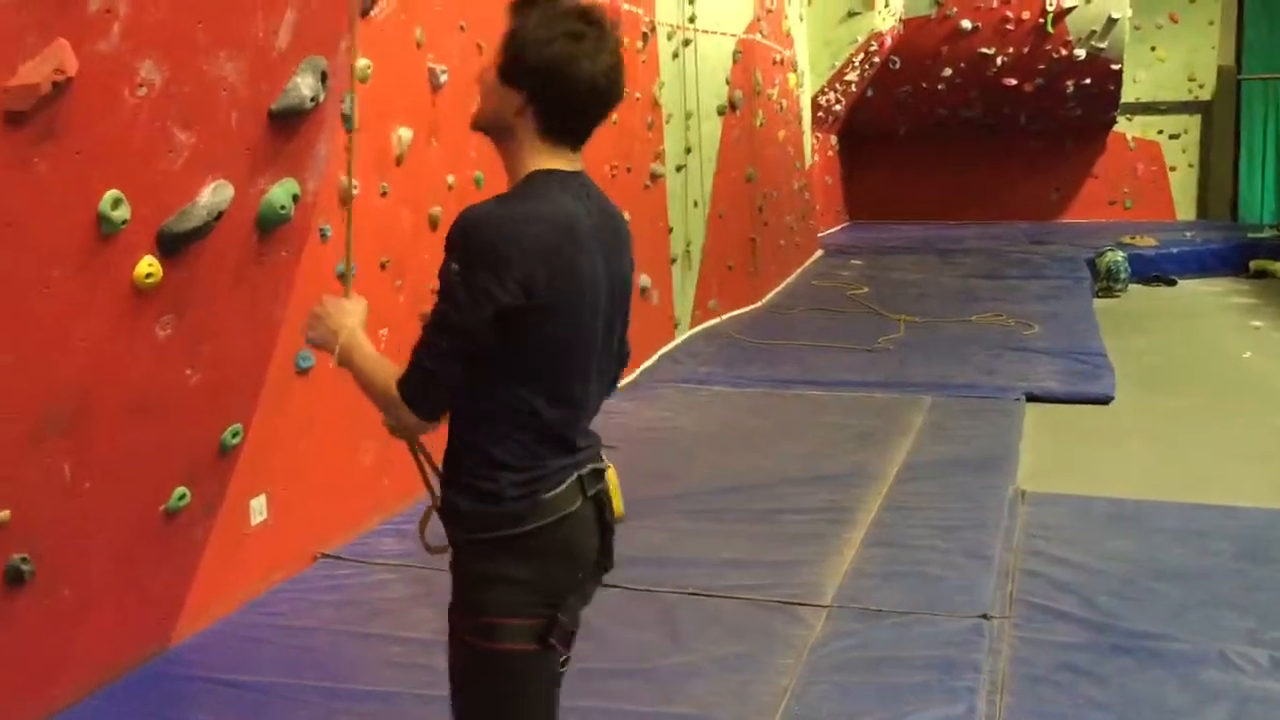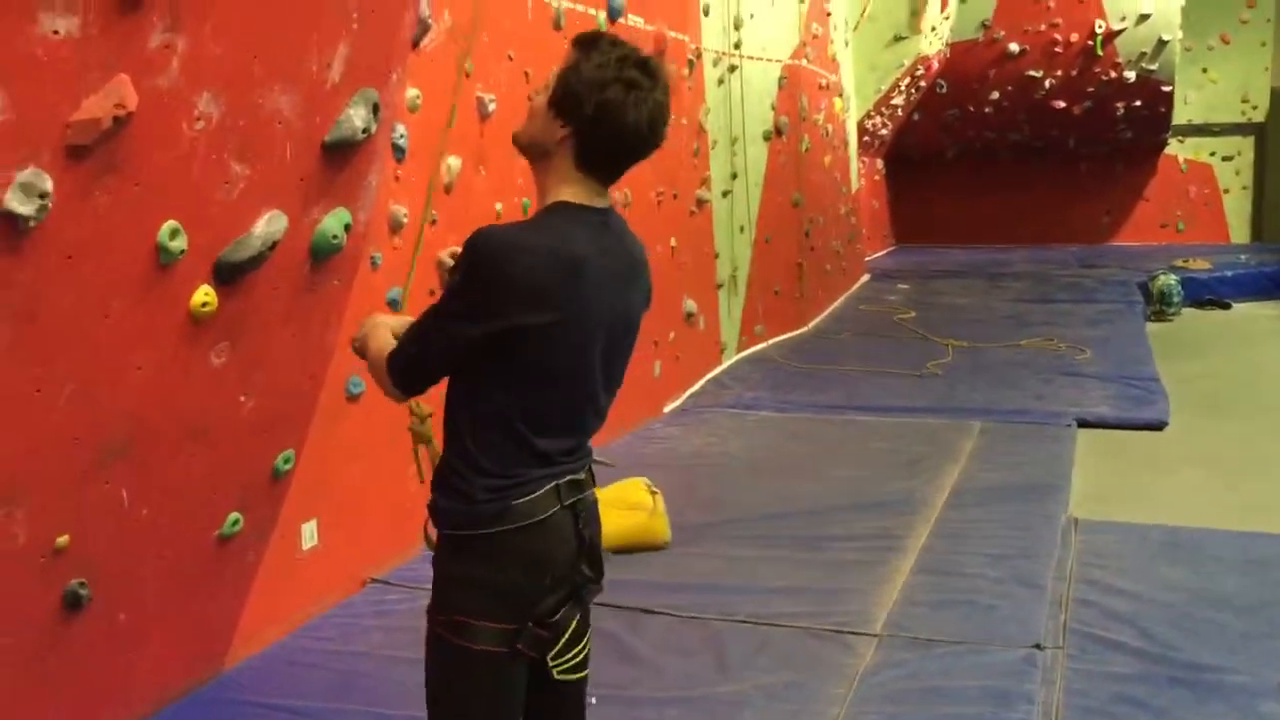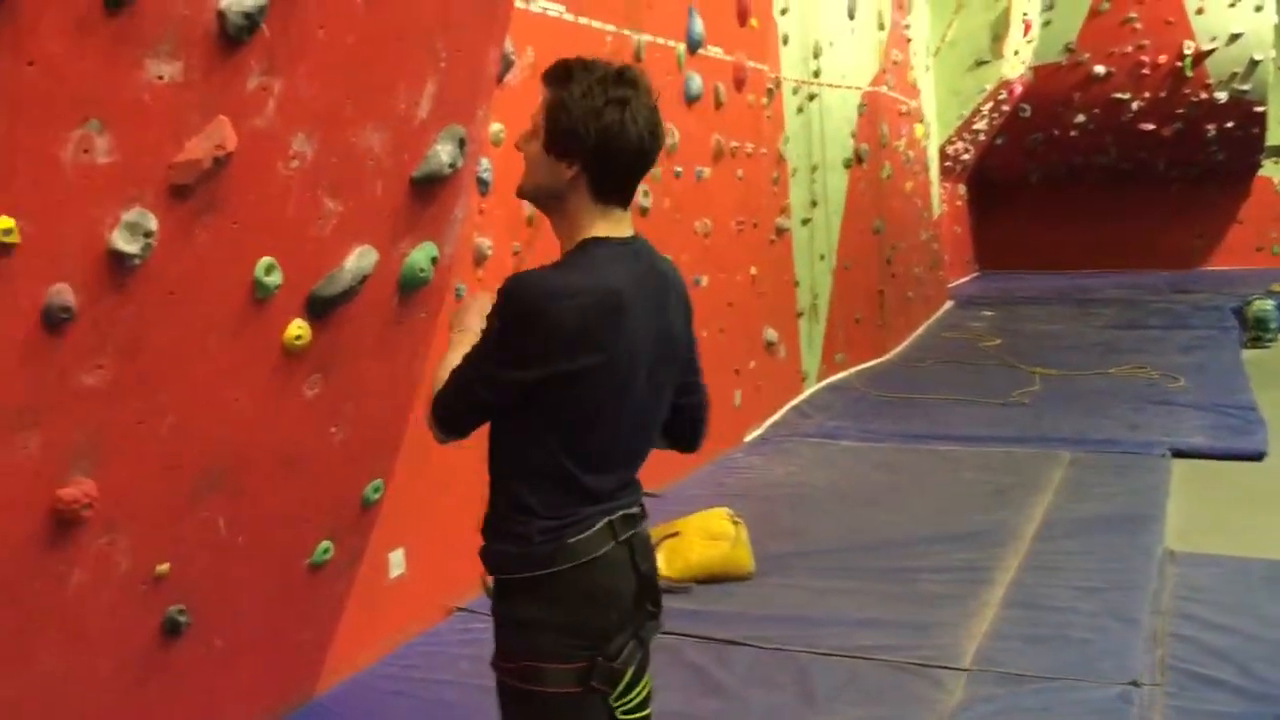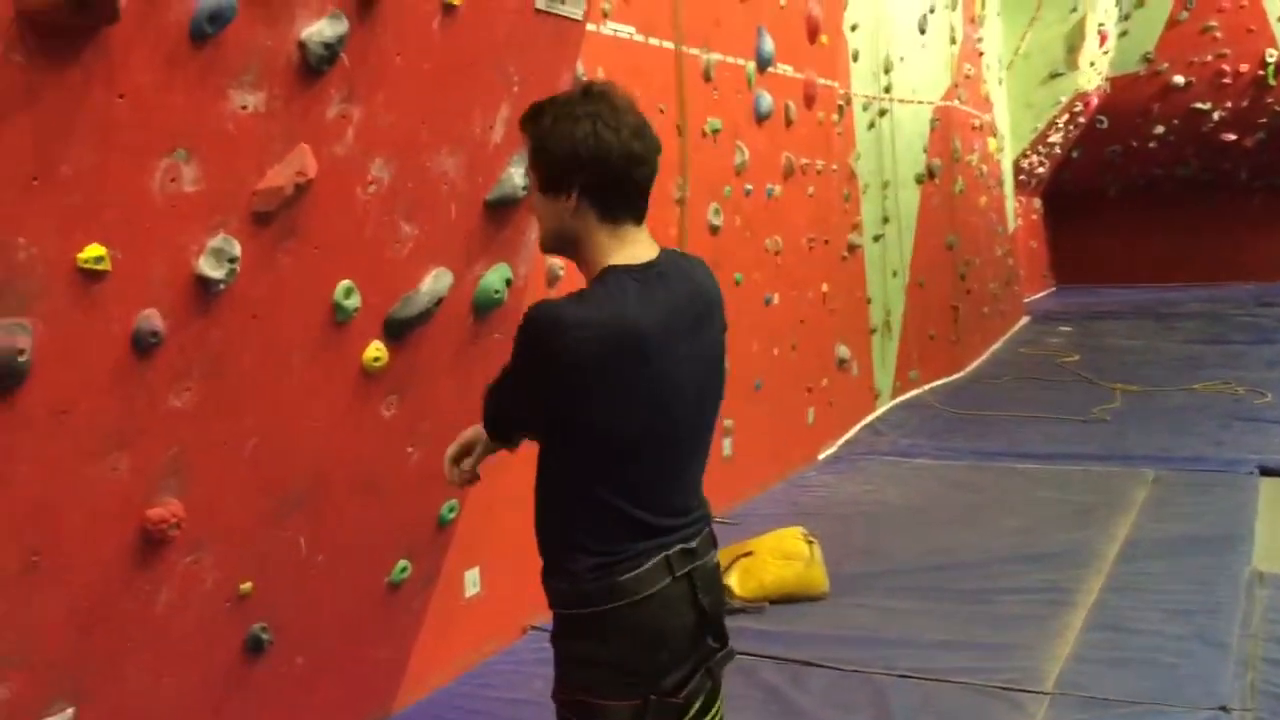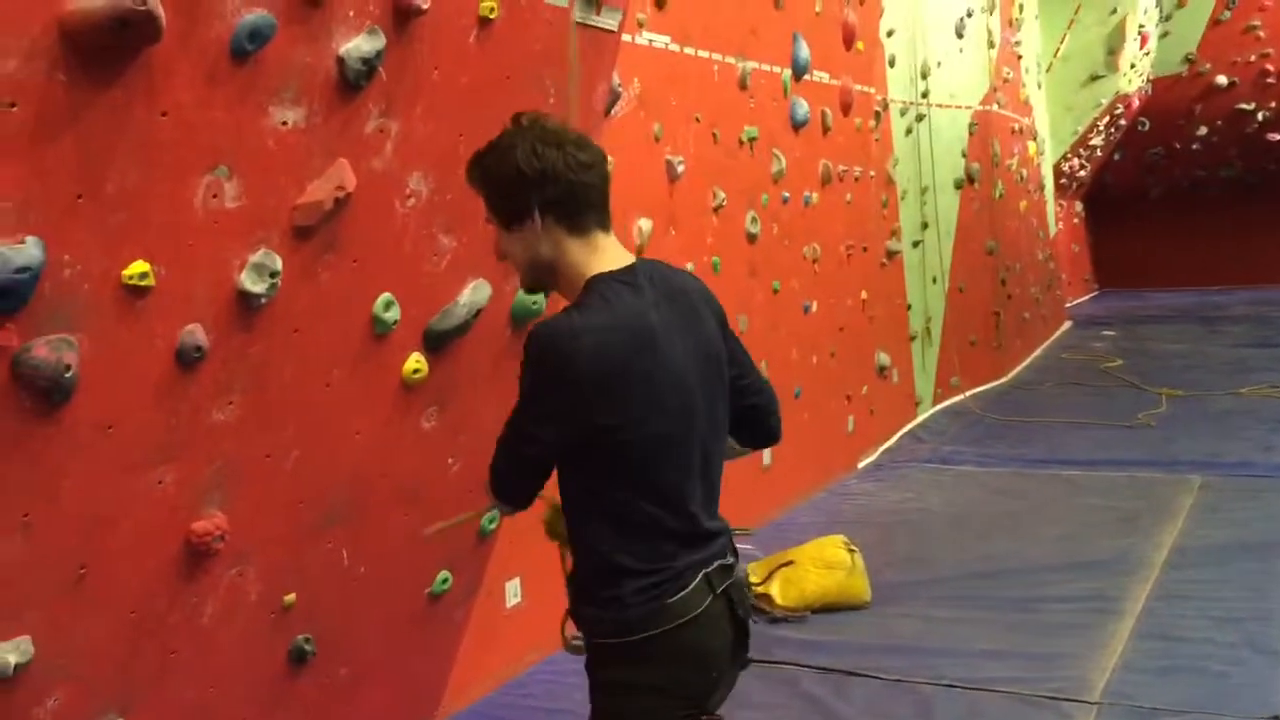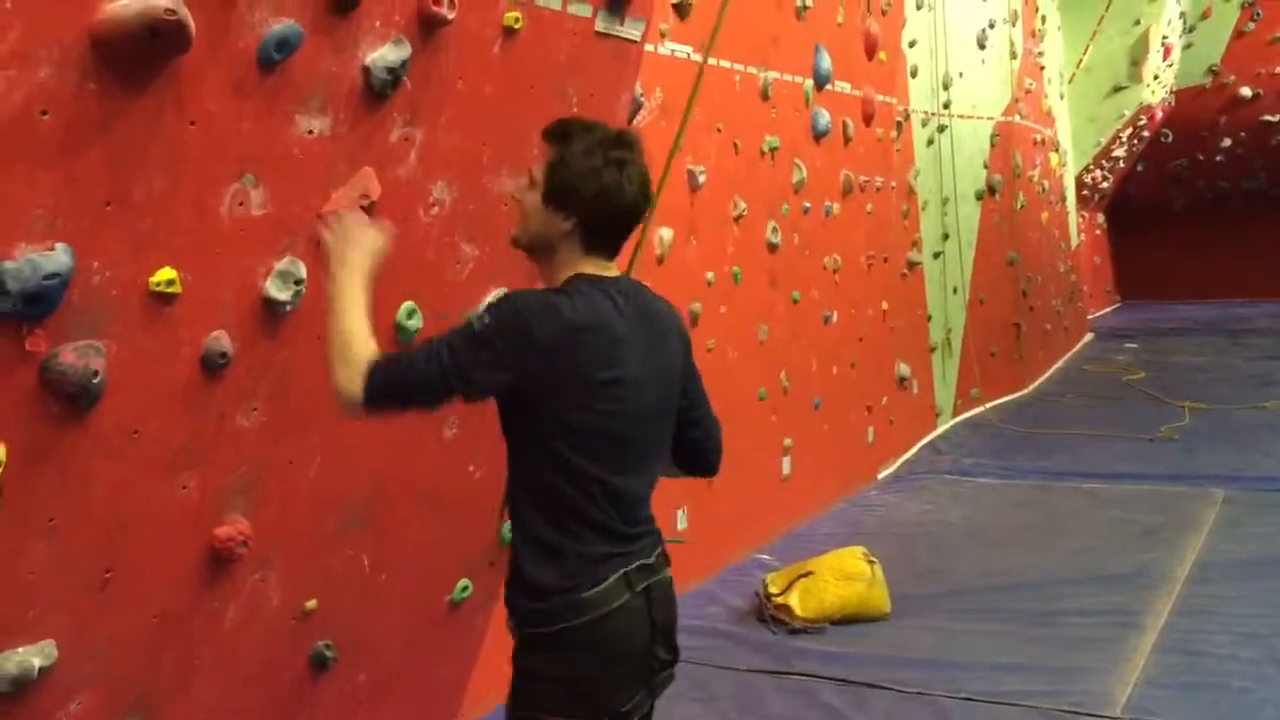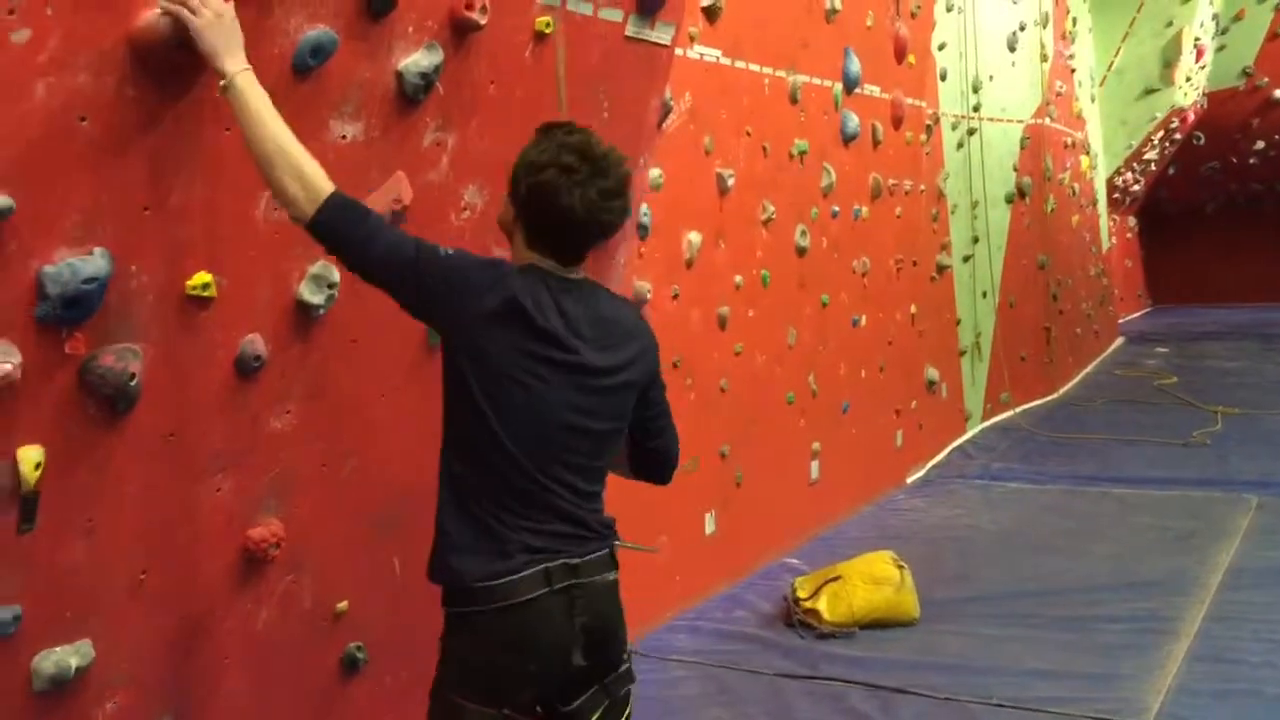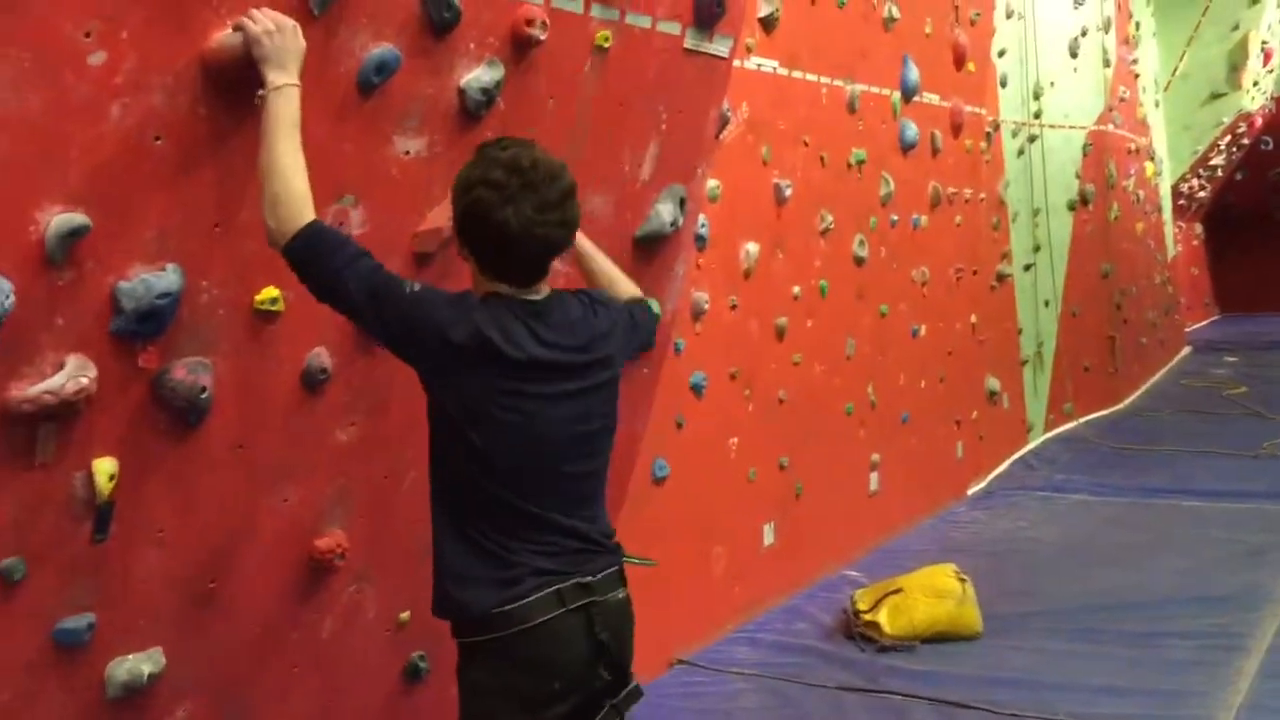
dt=0.5s
person 1, frame 1
left shoulder: (496, 231)
right shoulder: (604, 221)
left elbow: (416, 406)
left wrist: (344, 335)
left hip: (515, 536)
right hip: (572, 510)
person 1, frame 2
left shoulder: (508, 252)
right shoulder: (625, 256)
left elbow: (402, 377)
left wrist: (375, 335)
left hip: (497, 537)
right hip: (567, 519)
person 1, frame 3
left shoulder: (544, 297)
right shoulder: (664, 282)
left elbow: (448, 419)
right elbow: (689, 429)
left wrist: (472, 329)
left hip: (554, 578)
right hip: (624, 555)
person 1, frame 4
left shoulder: (563, 329)
right shoulder: (697, 284)
left elbow: (506, 419)
right wrist: (496, 434)
left hip: (614, 613)
right hip: (694, 583)
person 1, frame 5
left shoulder: (569, 343)
right shoulder: (687, 294)
left elbow: (511, 490)
right elbow: (762, 424)
left wrist: (539, 413)
left hip: (651, 633)
right hip: (712, 599)
person 1, frame 6
left shoulder: (534, 323)
right shoulder: (660, 321)
left elbow: (360, 384)
right elbow: (703, 456)
left wrist: (350, 265)
left hip: (575, 623)
right hip: (645, 600)
person 1, frame 7
left shoulder: (476, 296)
right shoulder: (629, 330)
left elbow: (306, 195)
right elbow: (658, 462)
left wrist: (233, 63)
left hip: (501, 614)
right hip: (593, 598)
person 1, frame 8
left shoulder: (447, 332)
right shoulder: (596, 326)
left elbow: (289, 224)
right elbow: (641, 313)
left wrist: (282, 77)
right wrist: (568, 241)
left hip: (516, 635)
right hip: (604, 613)
